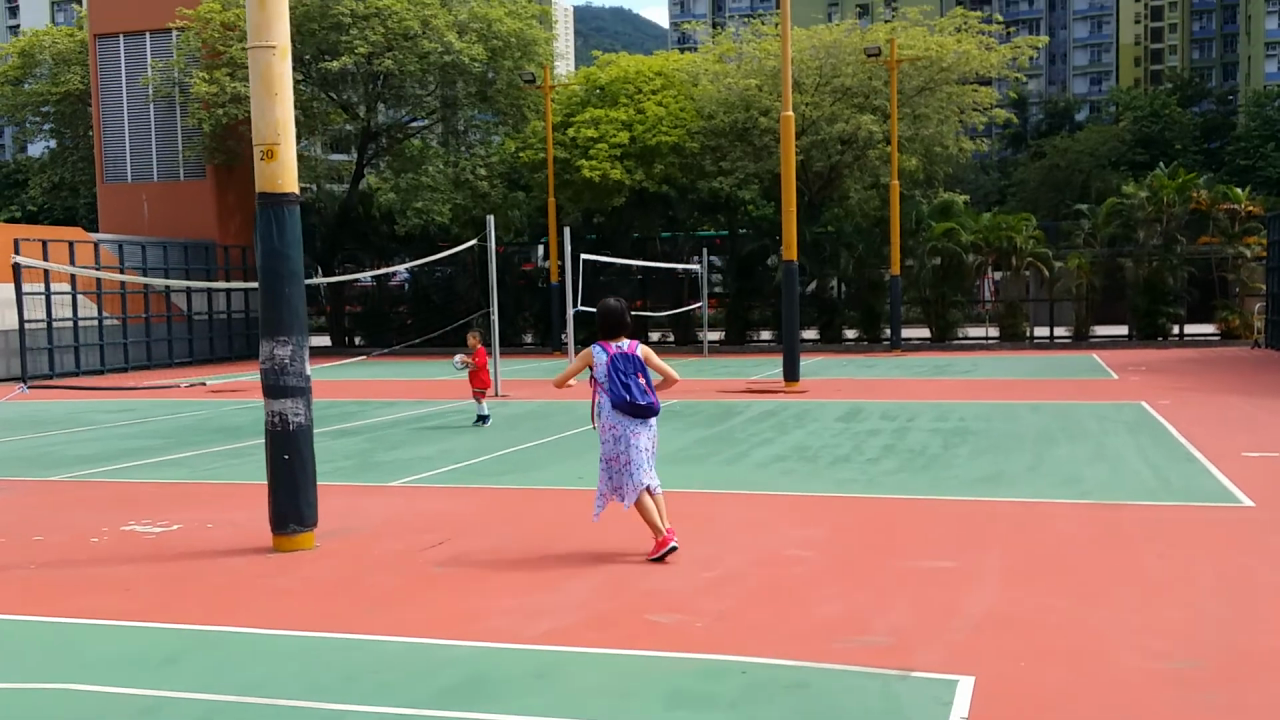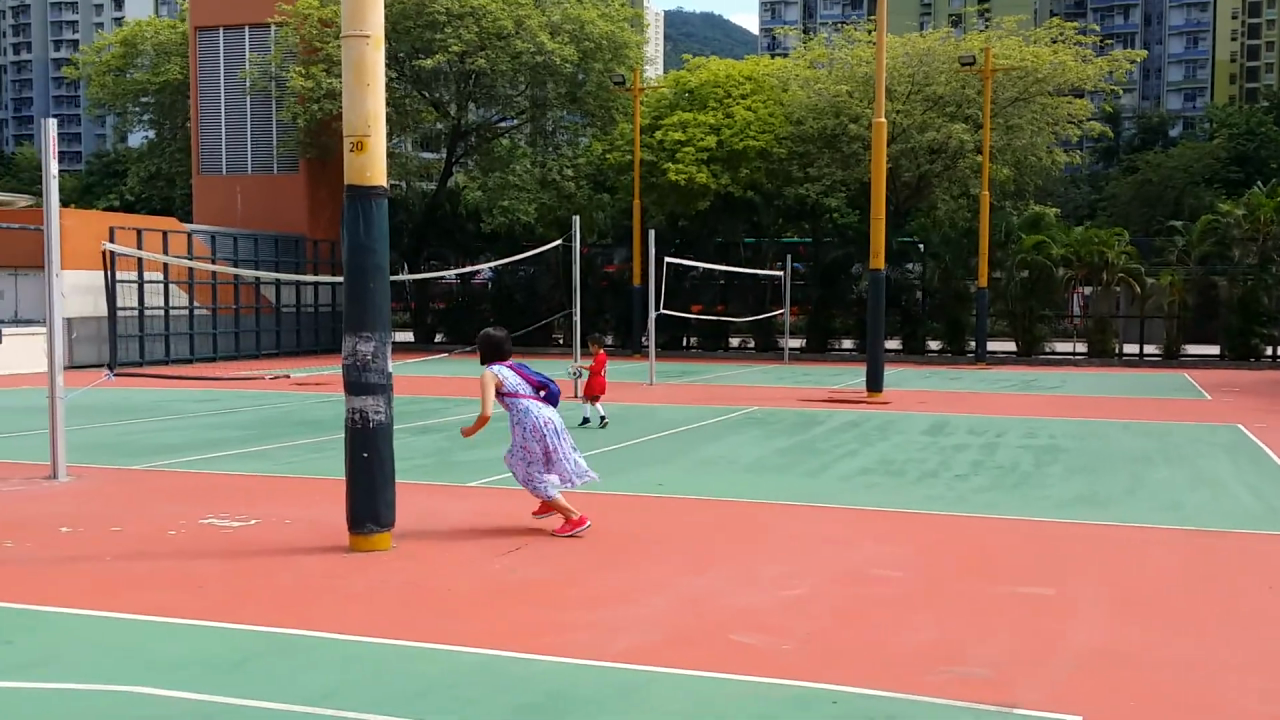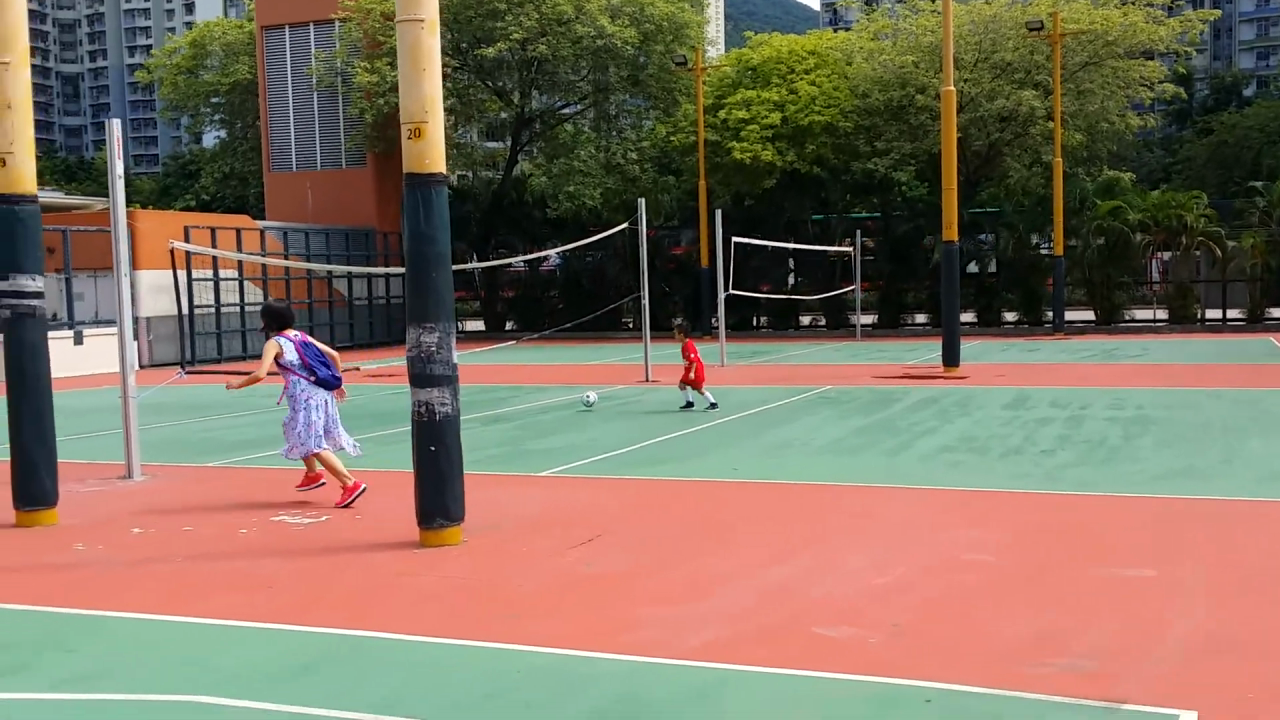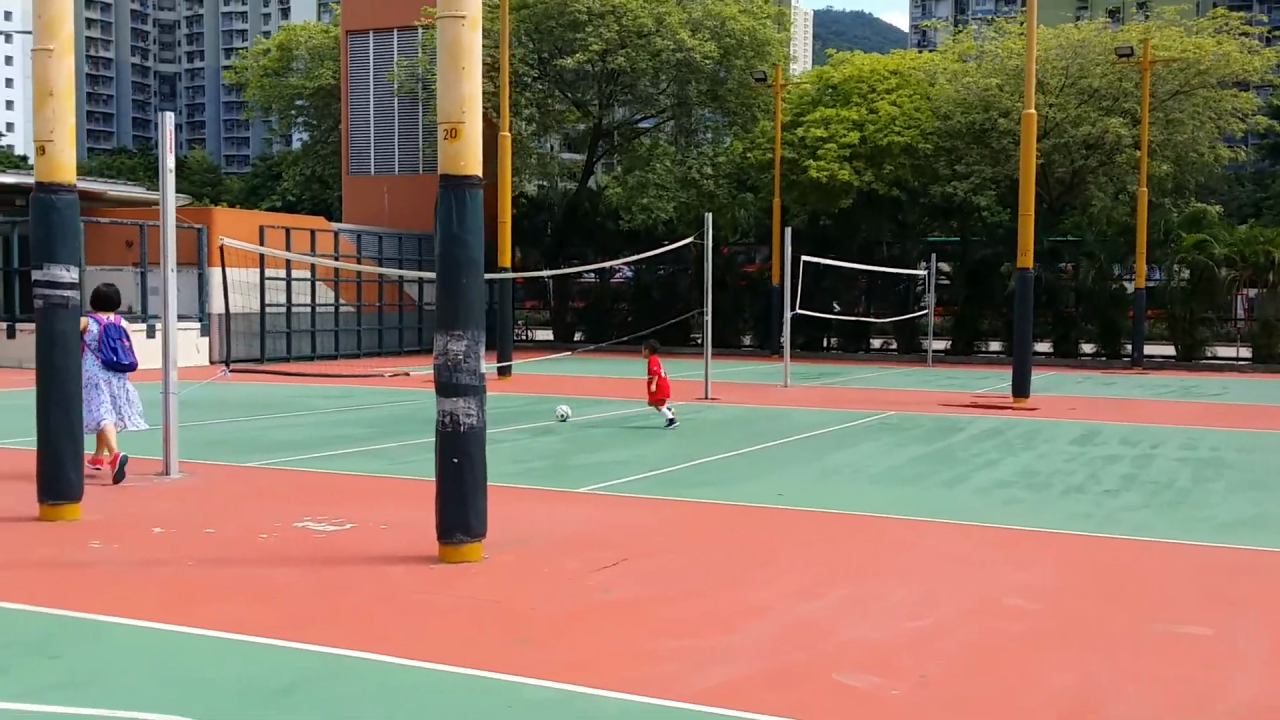
dt=0.7s
person 1, frame 1
left shoulder: (592, 353)
right shoulder: (641, 350)
left elbow: (557, 383)
right elbow: (673, 378)
left wrist: (570, 381)
left hip: (614, 425)
right hip: (643, 420)
left knee: (634, 481)
right knee: (646, 476)
left ankle: (663, 538)
right ankle: (665, 528)
person 1, frame 2
left shoulder: (490, 373)
right shoulder: (511, 367)
left elbow: (487, 414)
left wrist: (471, 430)
left hip: (533, 422)
right hip: (547, 416)
left knee: (531, 475)
right knee: (516, 461)
left ankle: (575, 518)
right ankle: (550, 502)
person 1, frame 3
left shoulder: (273, 344)
right shoulder: (302, 337)
left elbow: (260, 374)
right elbow: (334, 355)
left wrist: (238, 384)
right wrist: (338, 384)
left hip: (305, 398)
right hip: (322, 394)
left knee: (312, 448)
right knee: (299, 438)
left ankle: (351, 484)
right ankle: (313, 474)
person 1, frame 4
left shoulder: (87, 321)
right shoulder: (121, 322)
right elbow: (128, 349)
left hip: (95, 375)
right hip: (118, 376)
left knee: (102, 418)
right knee: (111, 415)
left ankle: (117, 455)
right ankle: (98, 457)
